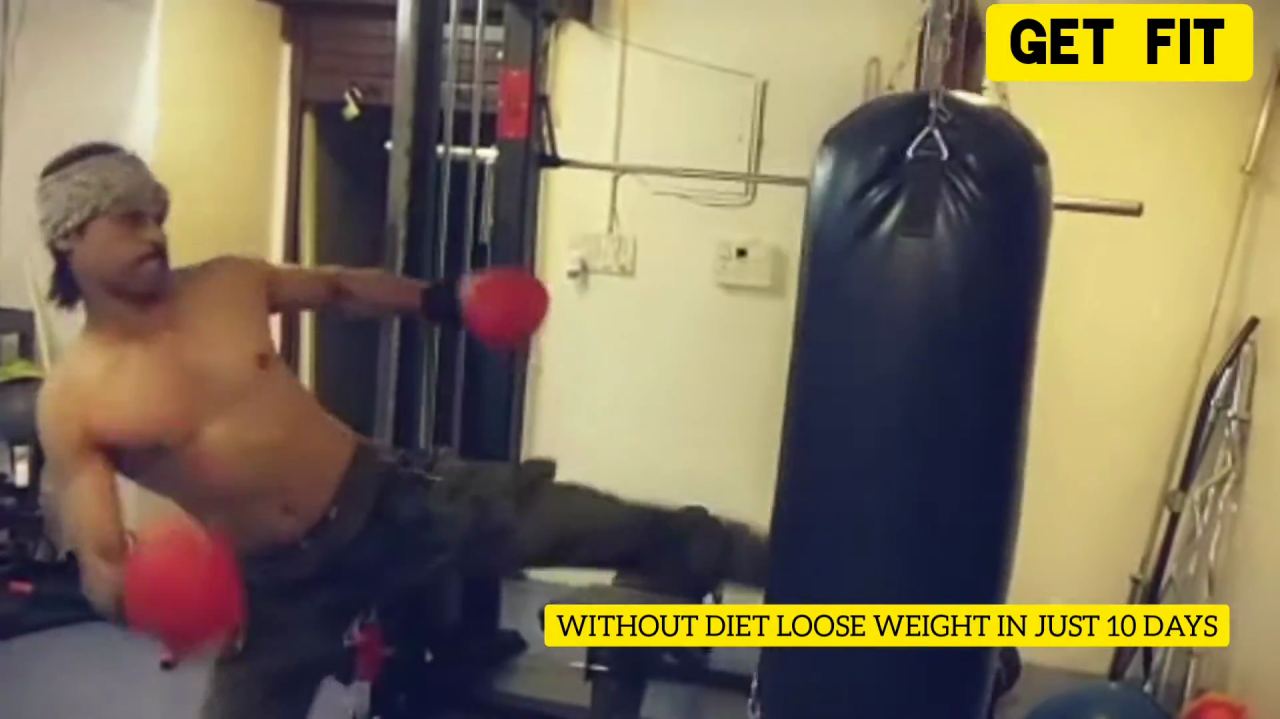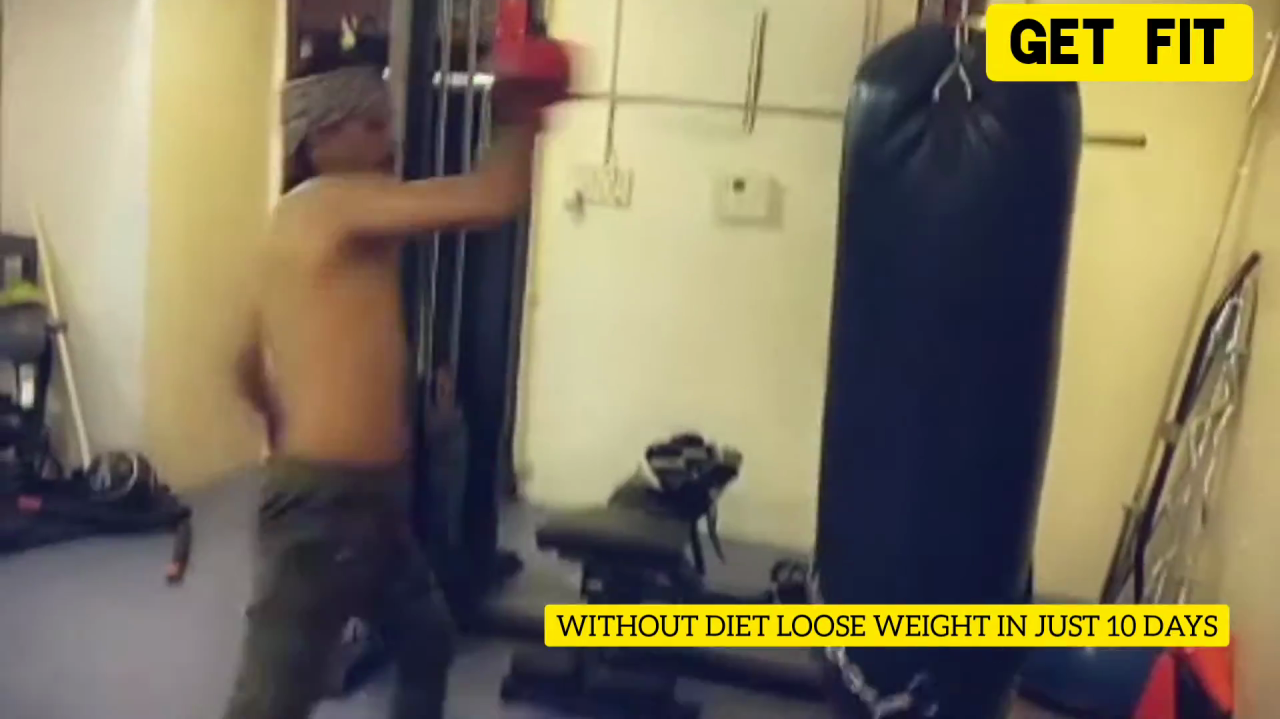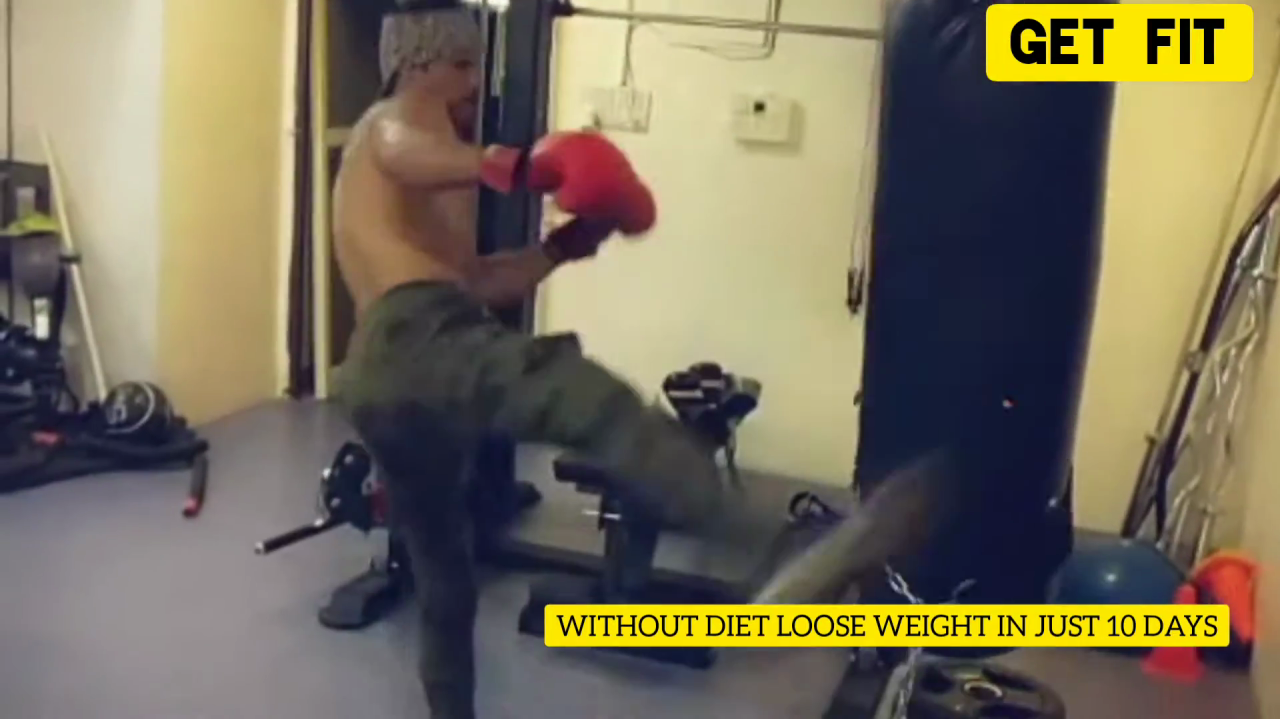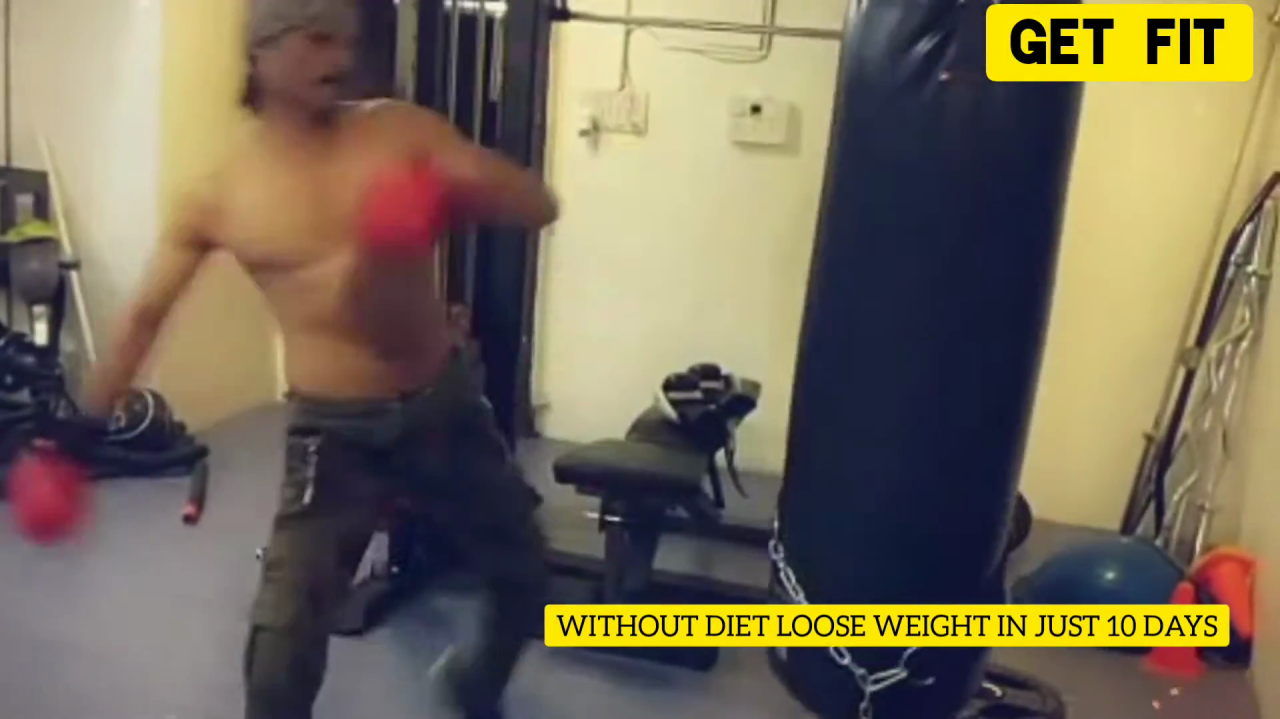
dt=0.4s
person 1, frame 1
left shoulder: (229, 283)
right shoulder: (75, 400)
left elbow: (334, 286)
right elbow: (104, 567)
left wrist: (439, 301)
right wrist: (134, 588)
left hip: (380, 503)
right hip: (280, 577)
left knee: (585, 526)
left ankle: (778, 568)
person 1, frame 2
left shoulder: (319, 238)
right shoulder: (331, 204)
left elbow: (253, 374)
right elbow: (488, 200)
right wrist: (517, 114)
left hip: (340, 498)
right hip: (329, 511)
left knee: (428, 640)
person 1, frame 3
right shoulder: (392, 120)
left elbow: (468, 285)
right elbow: (413, 154)
left wrist: (562, 245)
right wrist: (519, 166)
left hip: (374, 372)
right hip: (417, 339)
left knee: (443, 579)
right knee: (613, 416)
person 1, frame 4
left shoulder: (401, 131)
right shoulder: (220, 194)
left elbow: (535, 205)
right elbow: (142, 320)
left wrist: (463, 196)
left hip: (444, 405)
right hip: (334, 433)
left knee: (520, 577)
right knee: (287, 634)
